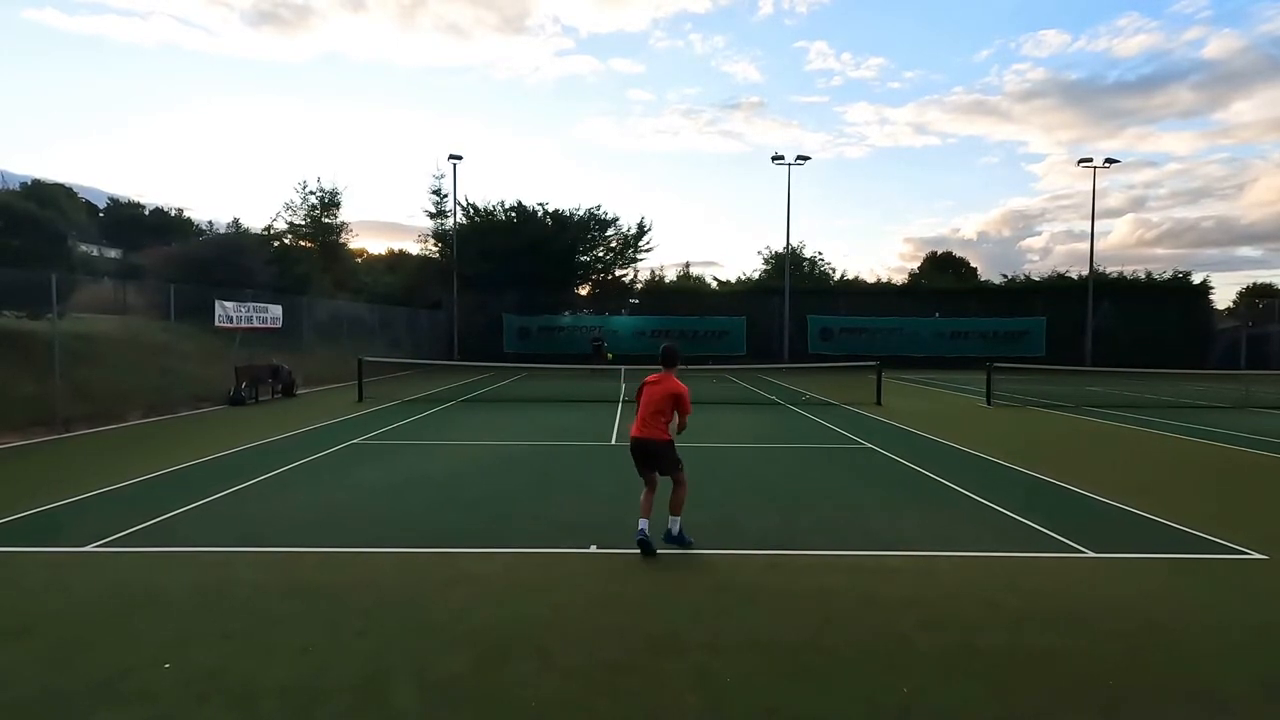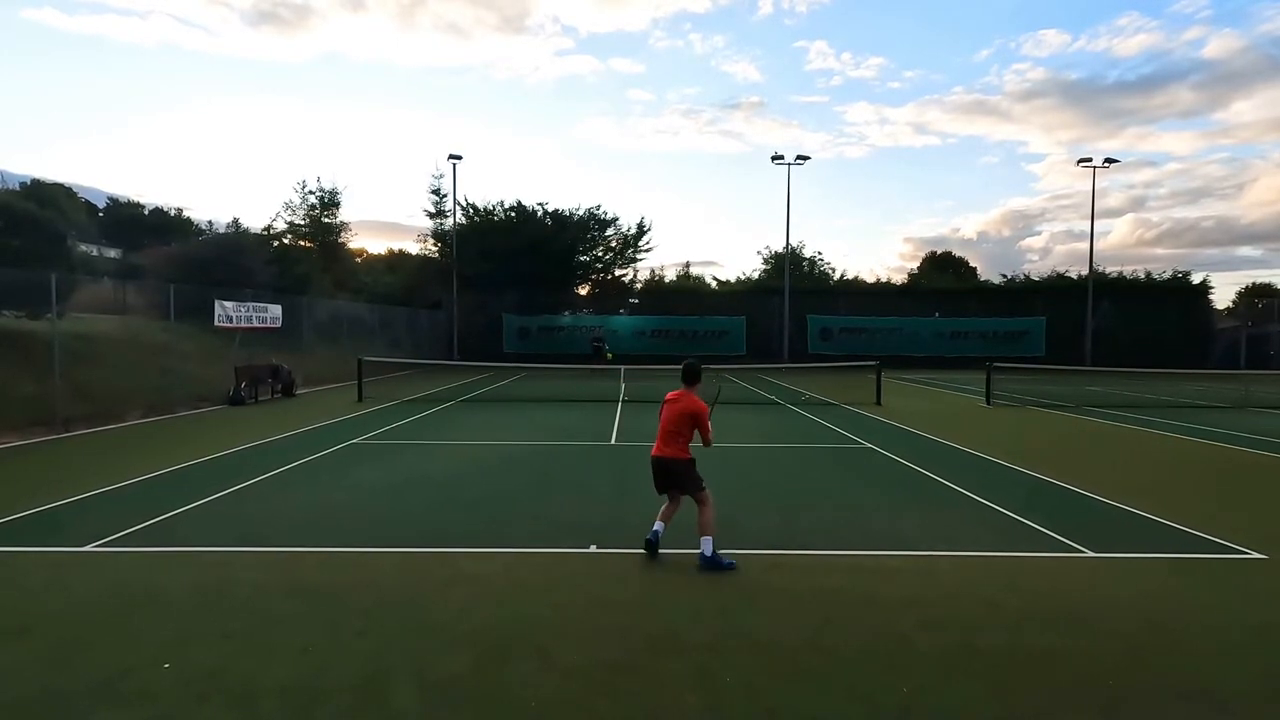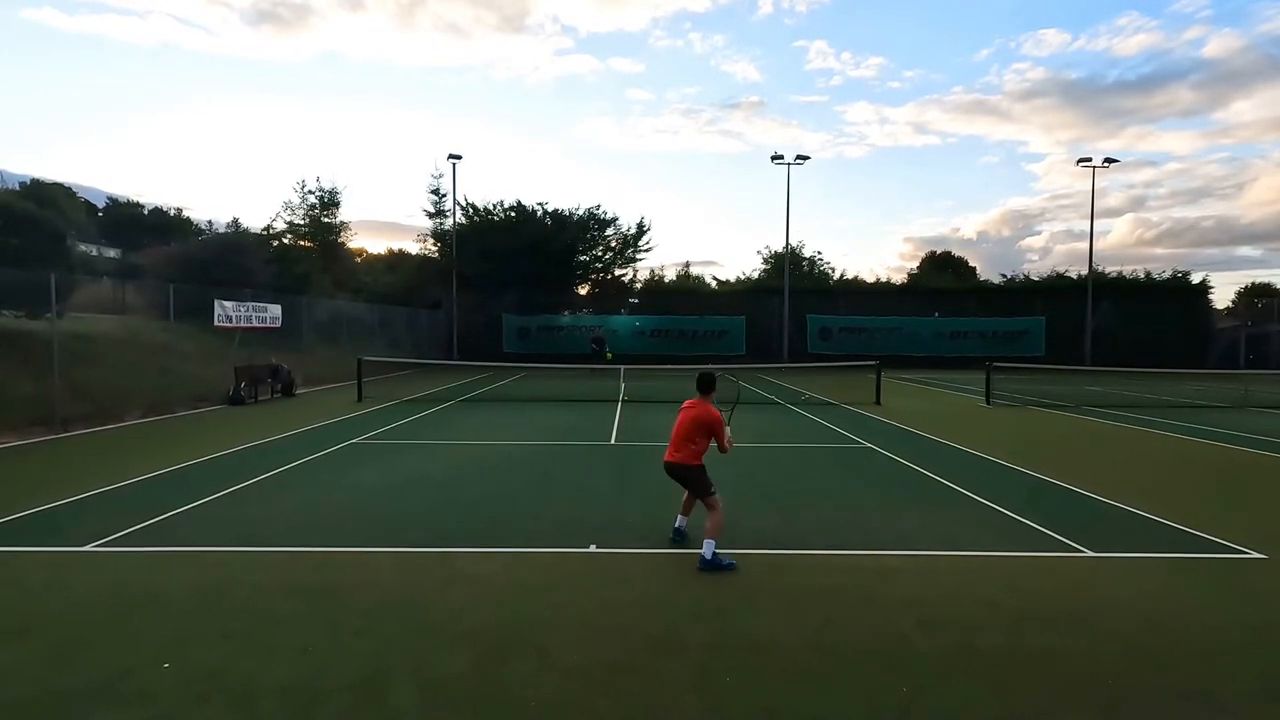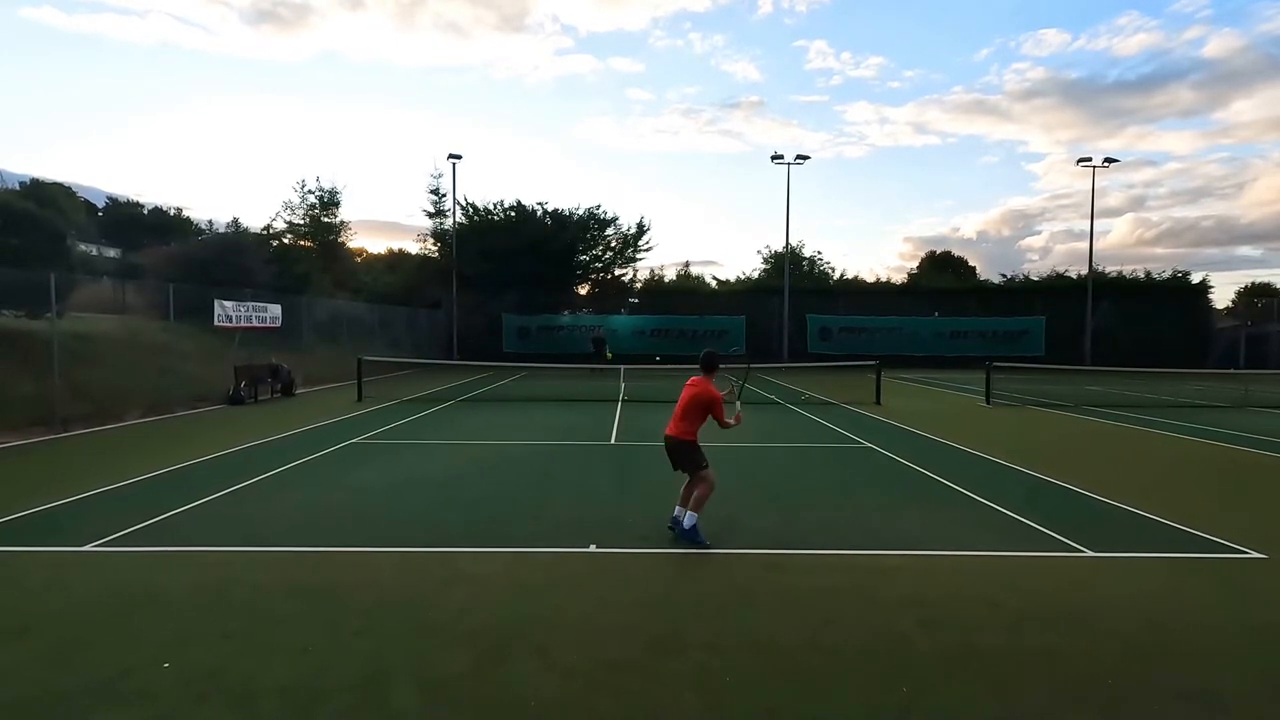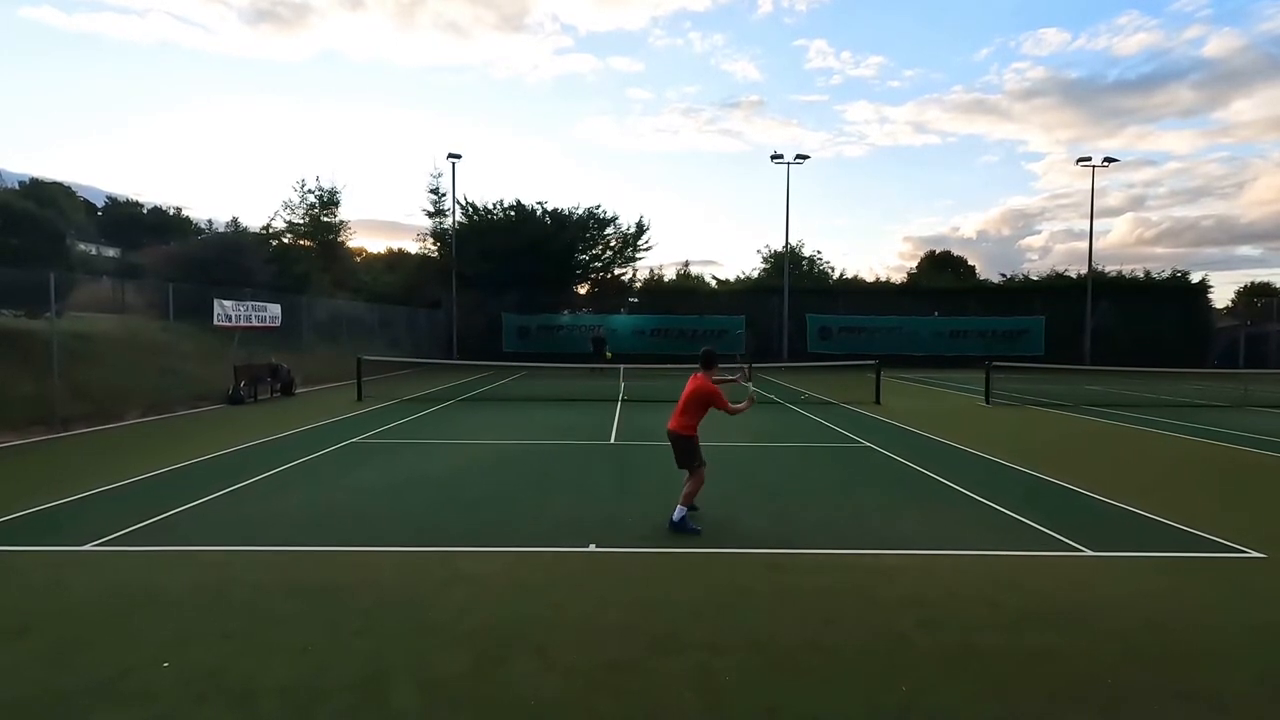
dt=0.2s
person 1, frame 1
left shoulder: (647, 382)
right shoulder: (679, 389)
right elbow: (683, 424)
right wrist: (675, 431)
left hip: (637, 439)
right hip: (660, 441)
left knee: (650, 486)
right knee: (680, 482)
left ankle: (642, 532)
right ankle: (674, 532)
person 1, frame 2
left shoulder: (669, 398)
right shoulder: (700, 407)
right elbow: (707, 442)
right wrist: (709, 433)
left hip: (658, 457)
right hip: (679, 459)
left knee: (674, 500)
right knee: (705, 502)
left ankle: (655, 534)
right ankle: (707, 554)
person 1, frame 3
left shoulder: (686, 405)
right shoulder: (714, 415)
right elbow: (723, 449)
right wrist: (728, 442)
left hip: (670, 462)
right hip: (689, 465)
left knee: (694, 488)
right knee: (715, 508)
left ankle: (679, 528)
right ankle: (708, 557)
person 1, frame 4
left shoulder: (691, 382)
right shoulder: (712, 394)
right elbow: (723, 424)
left wrist: (722, 396)
right wrist: (735, 421)
left hip: (671, 437)
right hip: (683, 440)
left knee: (695, 478)
right knee: (707, 481)
left ankle: (678, 519)
right ankle: (688, 526)
person 1, frame 5
left shoulder: (696, 377)
right shoulder: (710, 390)
right elbow: (730, 410)
left wrist: (732, 379)
right wrist: (747, 403)
left hip: (676, 430)
right hip: (684, 434)
left knee: (697, 469)
right knee: (697, 477)
left ankle: (685, 502)
right ankle: (677, 519)
